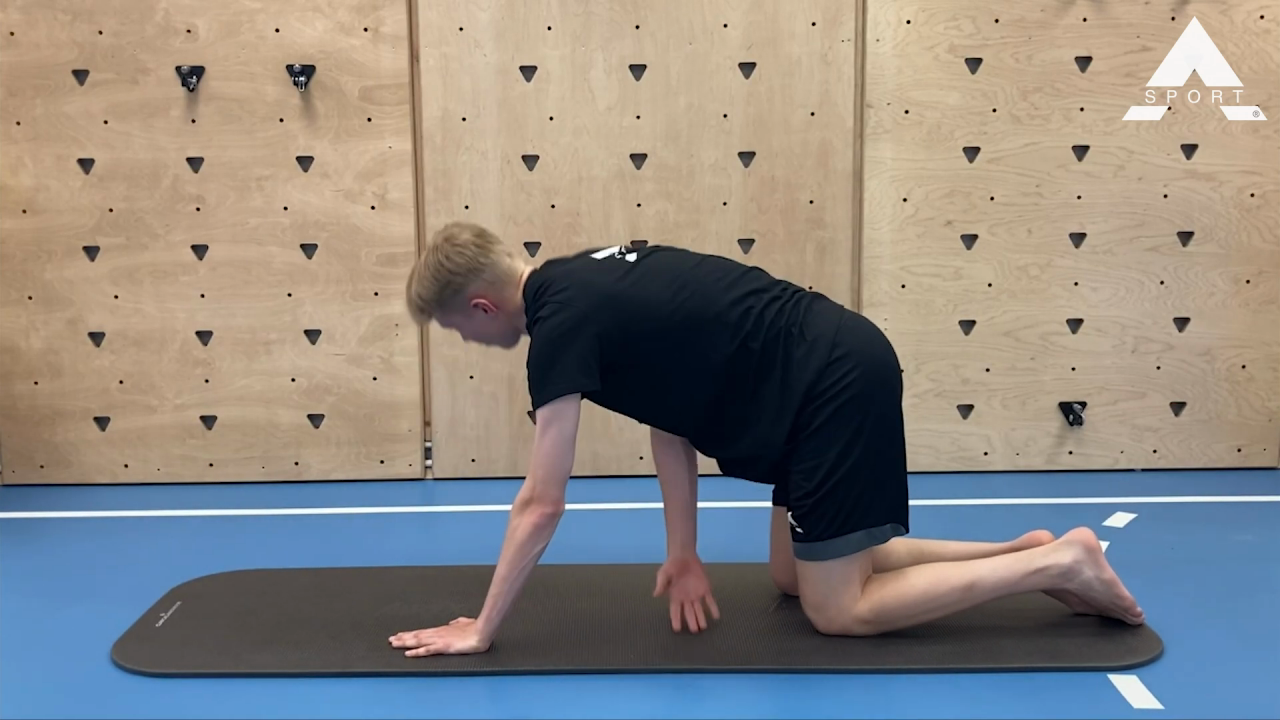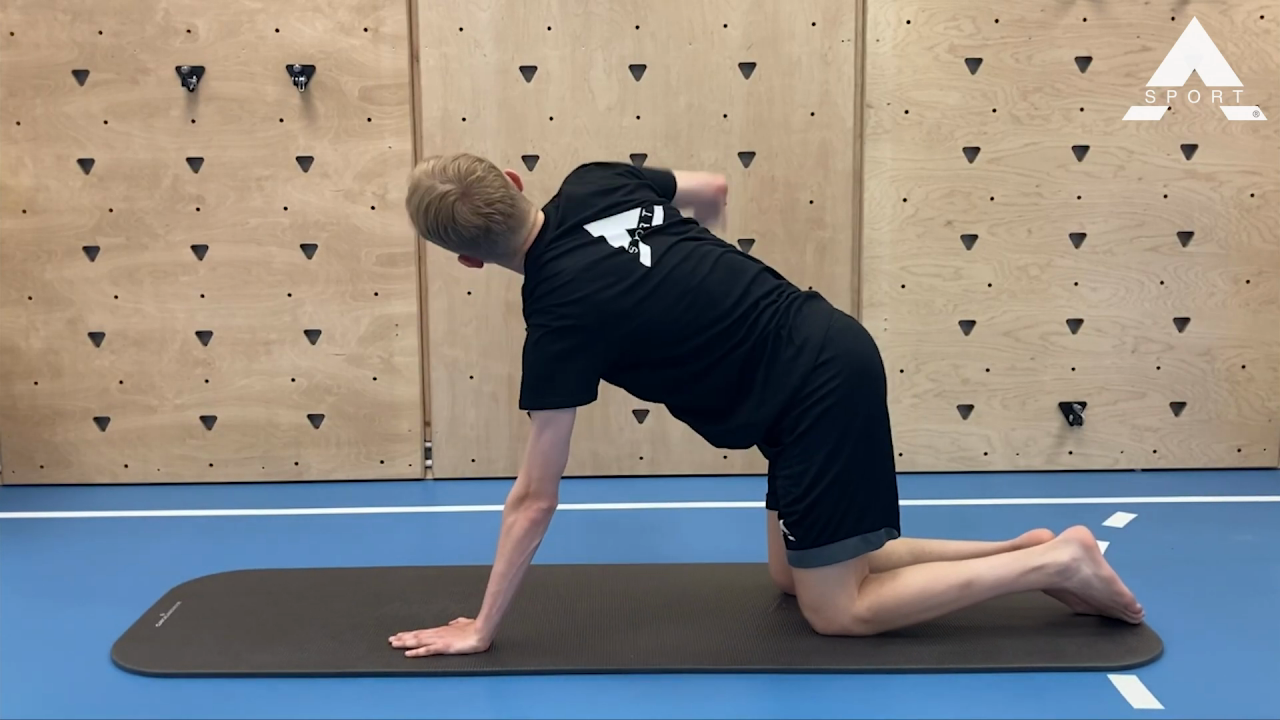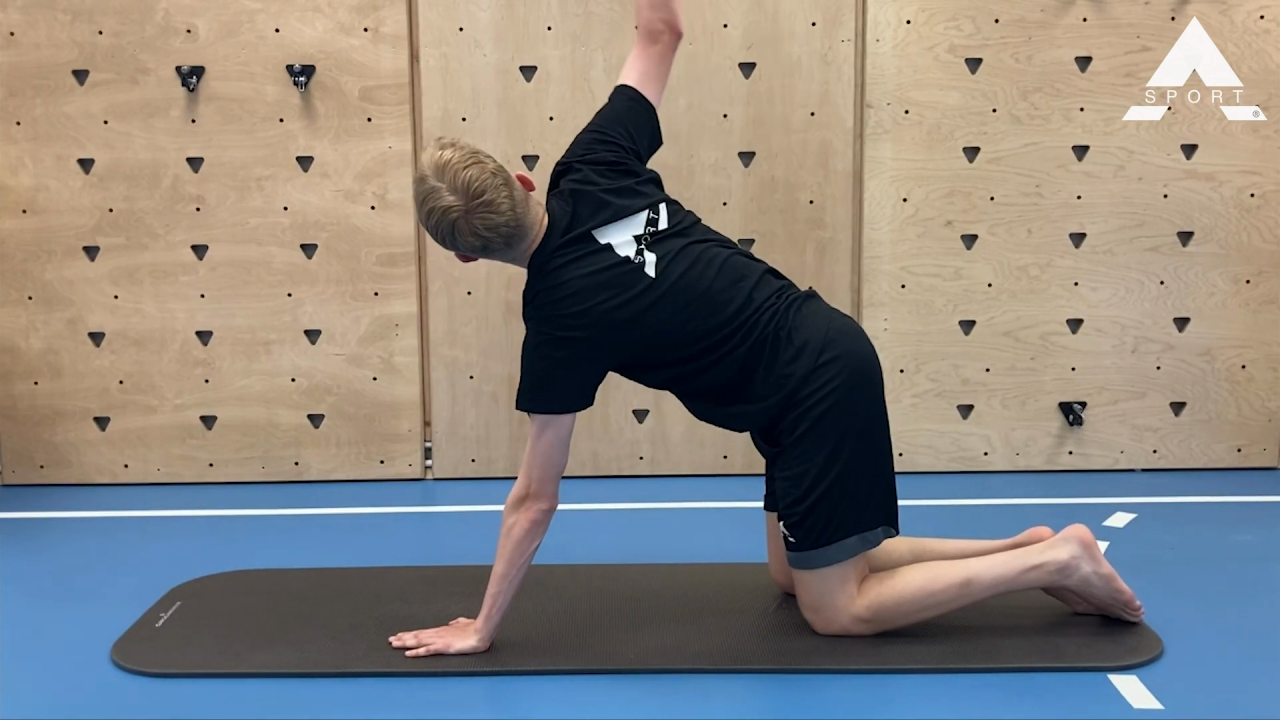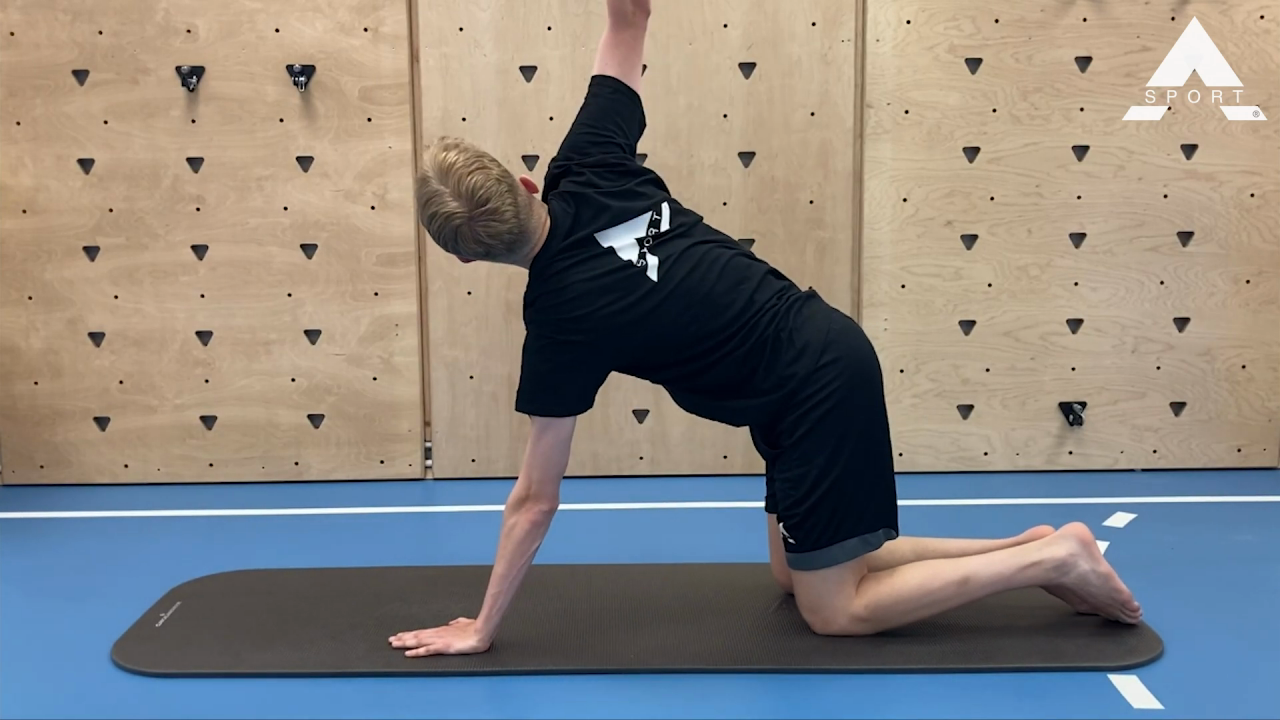
dt=0.4s
person 1, frame 1
left shoulder: (560, 324)
right shoulder: (583, 291)
left elbow: (542, 503)
right elbow: (670, 416)
left wrist: (482, 629)
right wrist: (683, 556)
left hip: (838, 386)
right hip: (840, 363)
left knee: (839, 610)
right knee: (794, 575)
left ankle: (1058, 564)
right ankle: (1026, 551)
person 1, frame 2
left shoulder: (563, 312)
right shoulder: (592, 186)
left elbow: (535, 498)
right elbow: (713, 188)
left wrist: (481, 629)
left hip: (818, 391)
right hip: (828, 354)
left knee: (837, 610)
right knee: (796, 573)
left ankle: (1054, 563)
right ankle: (1025, 550)
person 1, frame 3
left shoulder: (562, 314)
right shoulder: (590, 171)
left elbow: (535, 498)
left wrist: (481, 629)
left hip: (814, 394)
right hip: (825, 356)
left knee: (837, 609)
right knee: (797, 573)
left ankle: (1055, 562)
right ankle: (1026, 547)
person 1, frame 4
left shoulder: (562, 316)
right shoulder: (587, 170)
left elbow: (536, 499)
left wrist: (482, 627)
left hip: (813, 396)
right hip: (825, 356)
left knee: (837, 610)
right knee: (800, 571)
left ankle: (1052, 558)
right ankle: (1031, 547)
